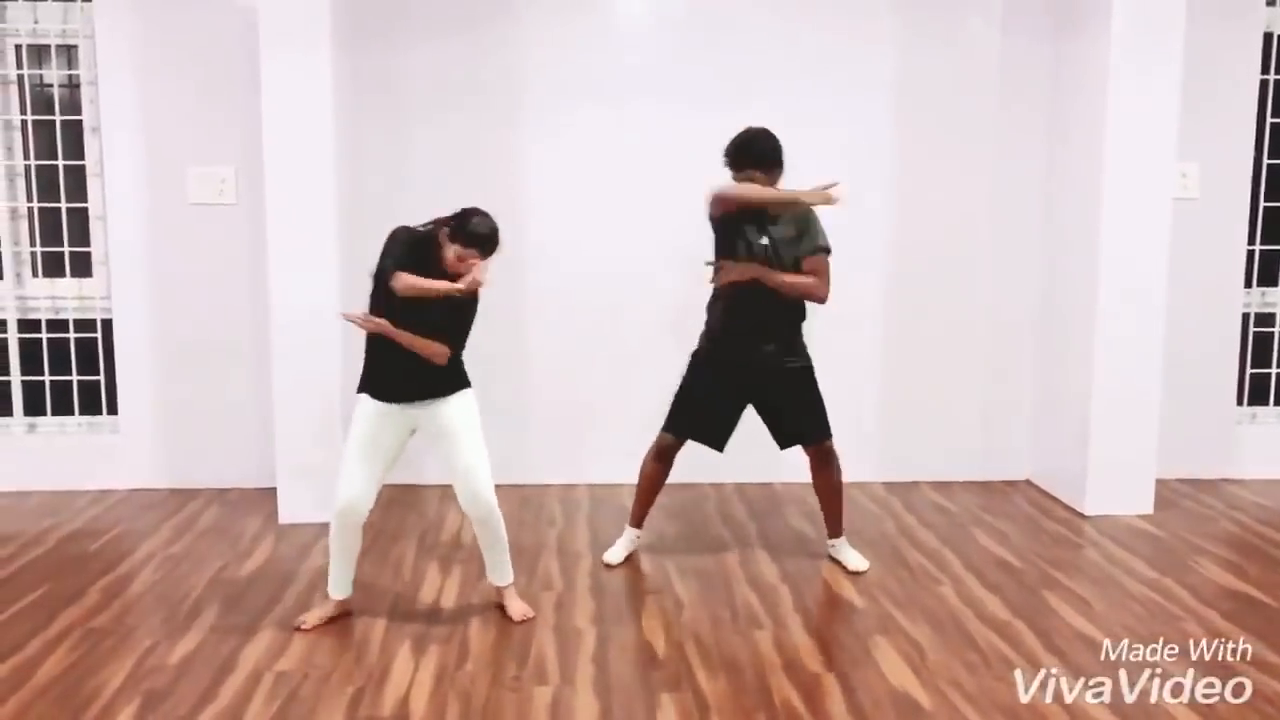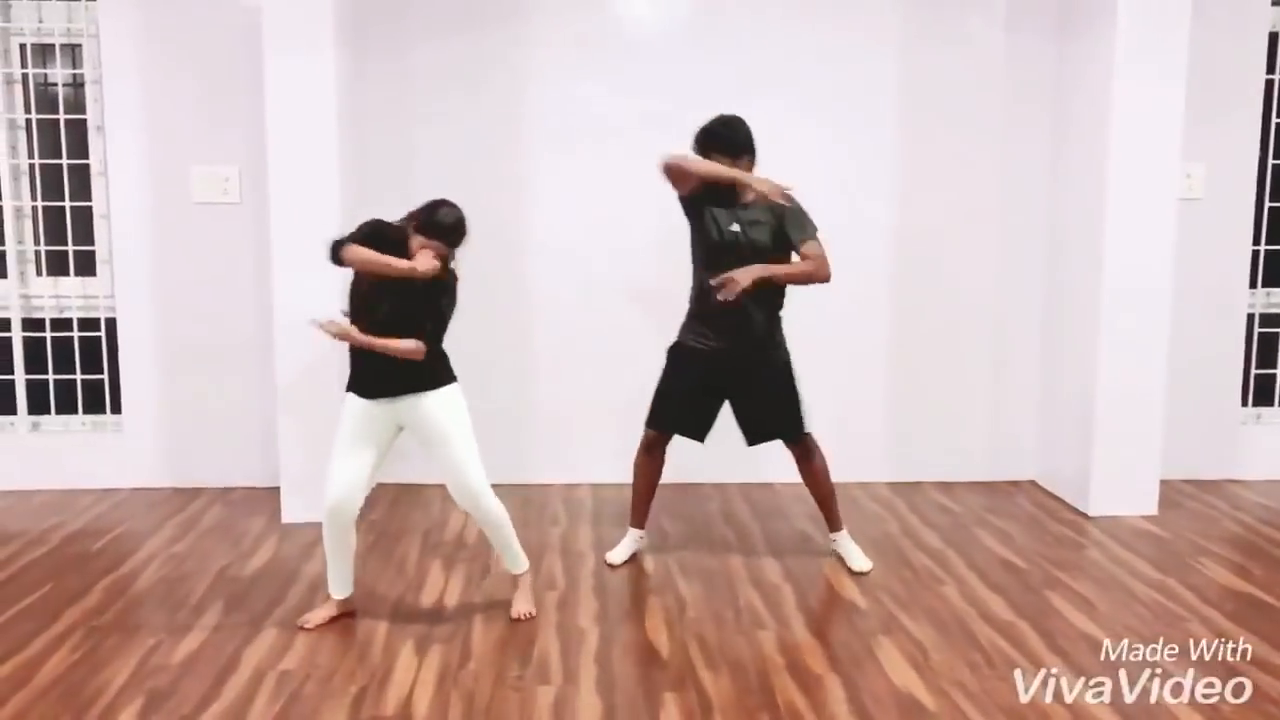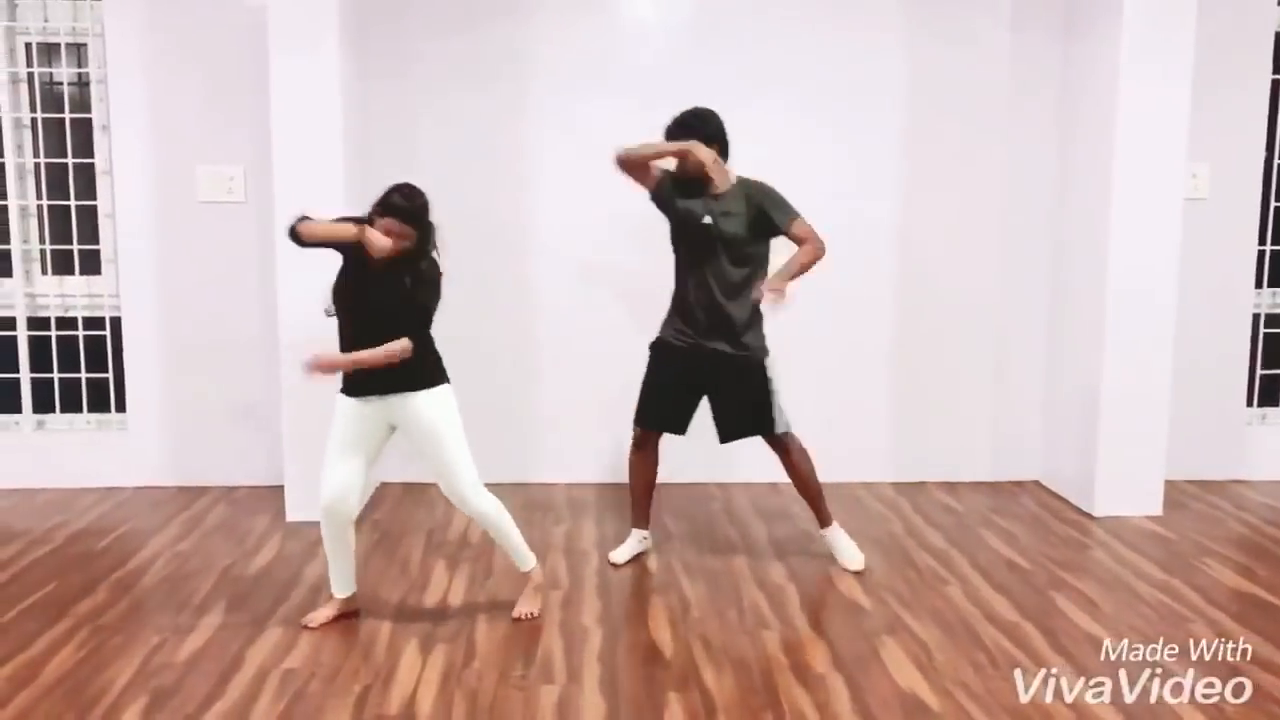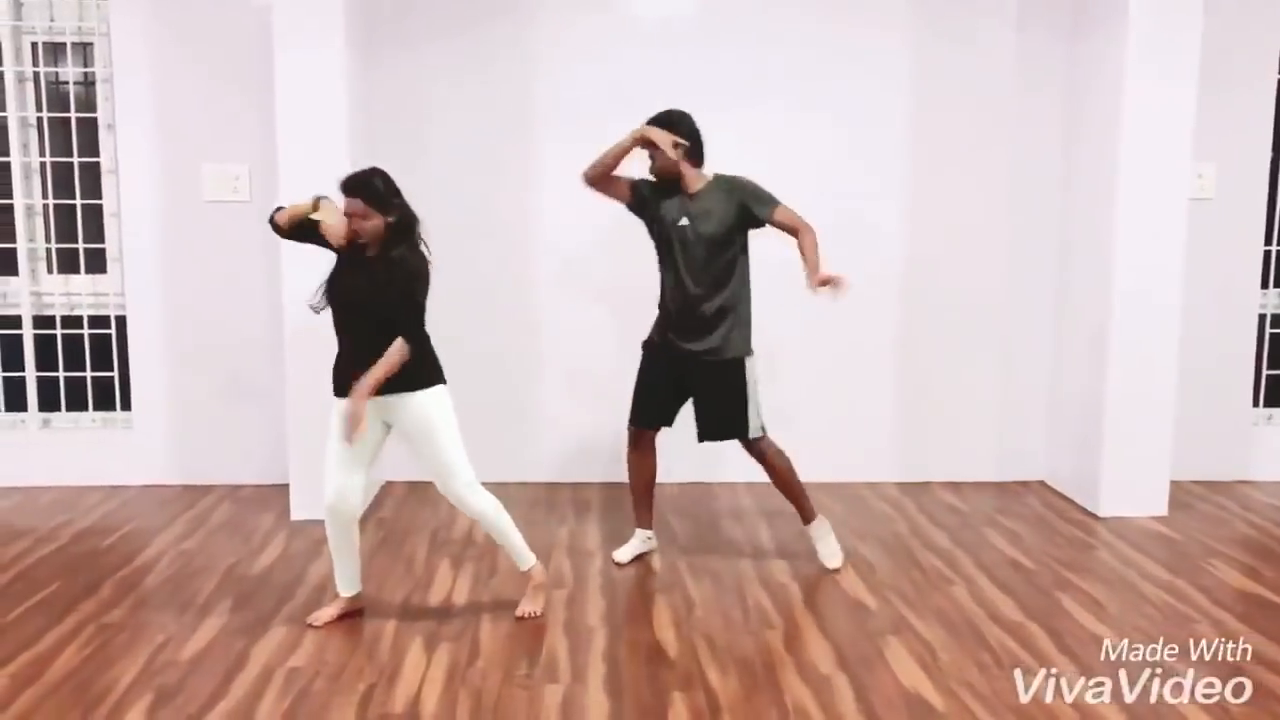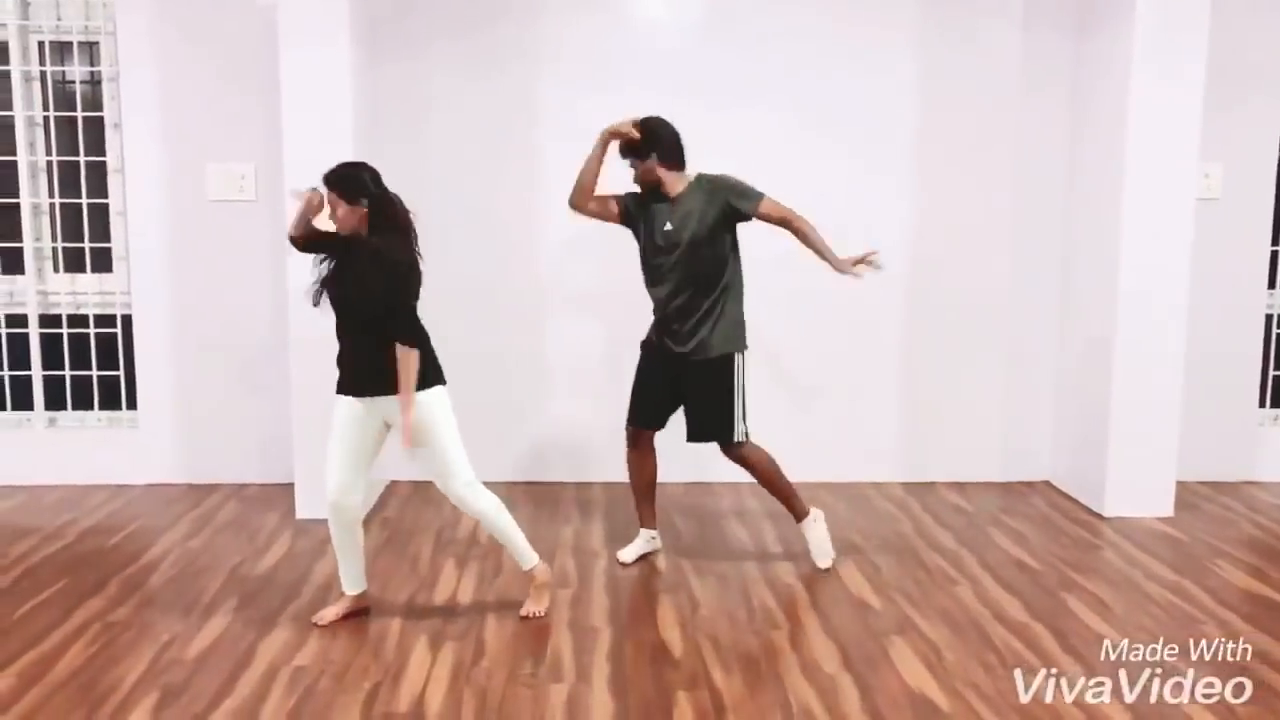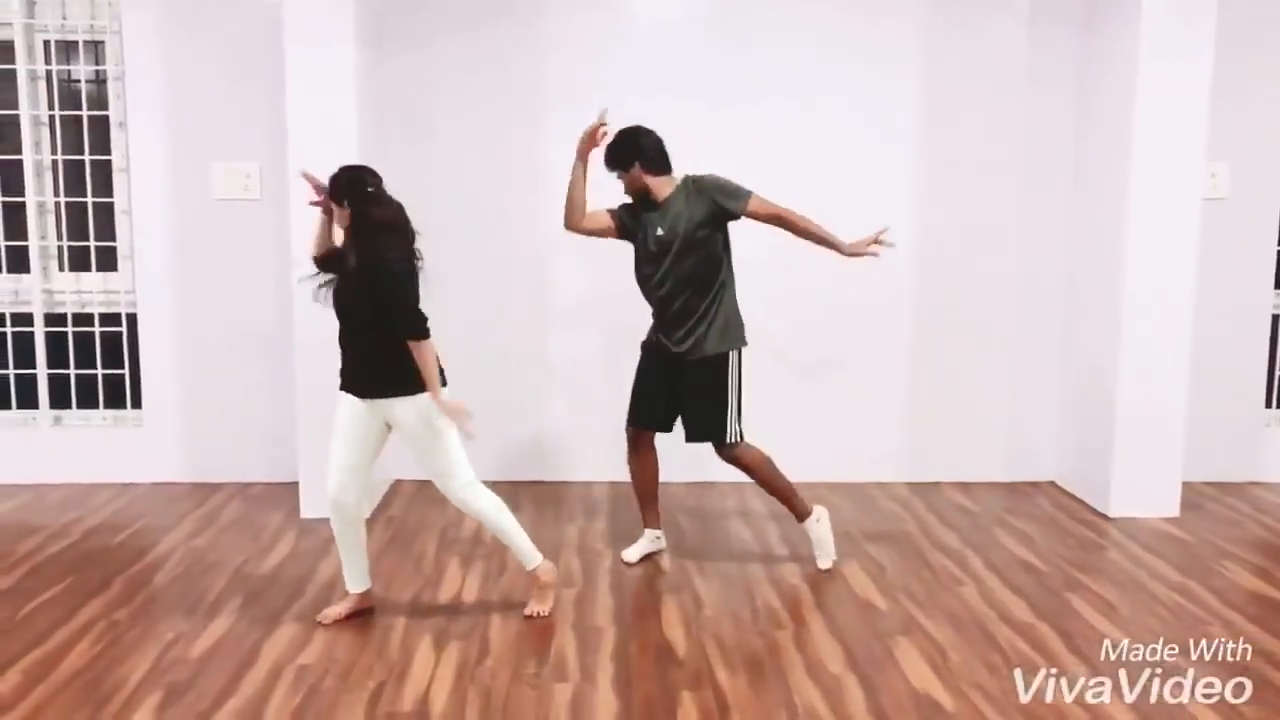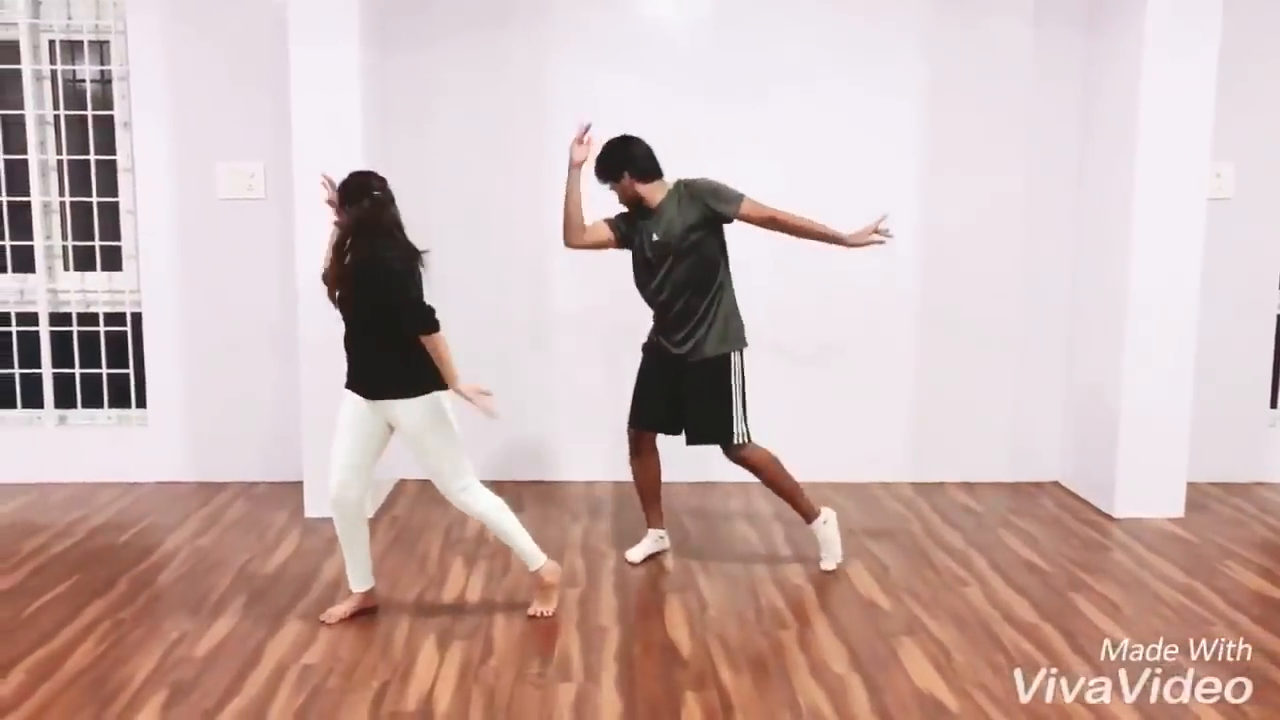
dt=0.1s
person 1, frame 1
left shoulder: (803, 220)
right shoulder: (726, 209)
left elbow: (820, 290)
right elbow: (729, 195)
left wrist: (753, 272)
right wrist: (801, 196)
left hip: (782, 355)
right hip: (722, 353)
left knee: (821, 447)
right knee: (667, 441)
left ankle: (837, 541)
right ankle: (632, 533)
person 1, frame 2
left shoulder: (783, 208)
right shoulder: (701, 198)
left elbow: (821, 269)
right elbow: (672, 164)
left wrist: (759, 271)
right wrist: (742, 179)
left hip: (761, 348)
right hip: (699, 344)
left knee: (800, 441)
right knee: (654, 436)
left ankle: (838, 535)
right ankle: (635, 533)
person 1, frame 3
left shoulder: (756, 197)
right shoulder: (676, 193)
left elbow: (812, 244)
right elbow: (625, 159)
left wrist: (777, 279)
right wrist: (670, 149)
left hip: (739, 346)
right hip: (680, 341)
left knee: (780, 439)
right knee: (646, 433)
left ankle: (830, 529)
right ankle: (640, 533)
person 1, frame 4
left shoulder: (735, 192)
right shoulder: (654, 197)
left elbow: (799, 227)
right elbow: (593, 177)
left wrist: (814, 271)
right wrist: (639, 138)
left hip: (724, 346)
right hip: (668, 341)
left knee: (754, 442)
right knee: (640, 432)
left ankle: (814, 524)
right ankle: (643, 533)
person 1, frame 5
left shoulder: (716, 191)
right shoulder: (641, 207)
left elbow: (785, 217)
right elbow: (580, 202)
left wrist: (835, 260)
right wrist: (604, 143)
left hip: (716, 345)
right hip: (664, 342)
left knee: (735, 445)
right knee: (637, 432)
left ankle: (807, 518)
right ankle: (648, 532)
person 1, frame 6
left shoulder: (707, 191)
right shoulder: (635, 215)
left elbow: (777, 214)
right elbow: (575, 221)
left wrist: (843, 247)
right wrist: (583, 155)
left hip: (714, 345)
right hip: (663, 343)
left knee: (730, 447)
right knee: (638, 433)
left ankle: (810, 517)
right ankle: (652, 532)
person 1, frame 7
left shoulder: (698, 195)
right shoulder: (632, 222)
left elbow: (769, 217)
right elbow: (575, 237)
left wrist: (845, 239)
right wrist: (574, 170)
left hip: (716, 346)
right hip: (665, 346)
left knee: (738, 447)
right knee: (639, 434)
left ankle: (820, 520)
right ankle: (656, 532)
person 2, frame 1
left shoulder: (465, 290)
right shoulder: (403, 243)
left elbow: (445, 353)
right elbow: (397, 285)
left wrist: (390, 330)
right wrist: (457, 286)
left hip: (445, 397)
right hip: (381, 398)
left knee: (479, 497)
right knee: (348, 503)
left ankle: (504, 586)
right ankle: (337, 599)
person 2, frame 2
left shoulder: (444, 280)
right shoulder: (379, 236)
left elbow: (423, 348)
right elbow: (343, 252)
left wrist: (361, 338)
right wrist: (409, 267)
left hip: (431, 393)
right hip: (369, 395)
left knee: (473, 490)
right knee: (338, 500)
left ankle: (520, 576)
right ankle: (340, 597)
person 2, frame 3
left shoulder: (422, 271)
right shoulder: (358, 245)
left elbow: (412, 340)
right elbow: (301, 231)
left wrist: (347, 360)
right wrist: (360, 233)
left hip: (418, 390)
right hip: (359, 393)
left knee: (466, 490)
right knee: (335, 501)
left ankle: (531, 571)
right ankle: (343, 596)
person 2, frame 4
left shoulder: (408, 261)
right shoulder: (345, 238)
left elbow: (409, 338)
right elbow: (279, 222)
left wrist: (365, 388)
right wrist: (317, 207)
left hip: (414, 389)
right hip: (354, 388)
left knee: (461, 489)
right knee: (338, 500)
left ankle: (532, 571)
right ankle: (347, 595)
person 2, frame 5
left shoulder: (392, 257)
right shoulder: (350, 247)
left elbow: (406, 334)
right elbow: (299, 238)
left wrist: (407, 403)
right wrist: (310, 207)
left hip: (407, 388)
right hip: (356, 391)
left knee: (461, 486)
right knee: (340, 497)
left ankle: (536, 571)
right ankle: (354, 594)
person 2, frame 6
left shoulder: (387, 256)
right shoulder: (358, 250)
left elbow: (414, 327)
right elbow: (325, 260)
left wrist: (437, 392)
right wrist: (324, 212)
left hip: (407, 390)
right hip: (358, 391)
left knee: (462, 488)
right knee: (341, 495)
left ankle: (540, 571)
right ankle: (358, 593)
person 2, frame 7
left shoulder: (387, 258)
right shoulder: (366, 255)
left elbow: (423, 322)
right elbow: (334, 284)
left wrist: (454, 382)
right wrist: (339, 229)
left hip: (412, 393)
right hip: (363, 392)
left knee: (462, 489)
right knee: (343, 494)
left ankle: (545, 571)
right ankle: (363, 591)
